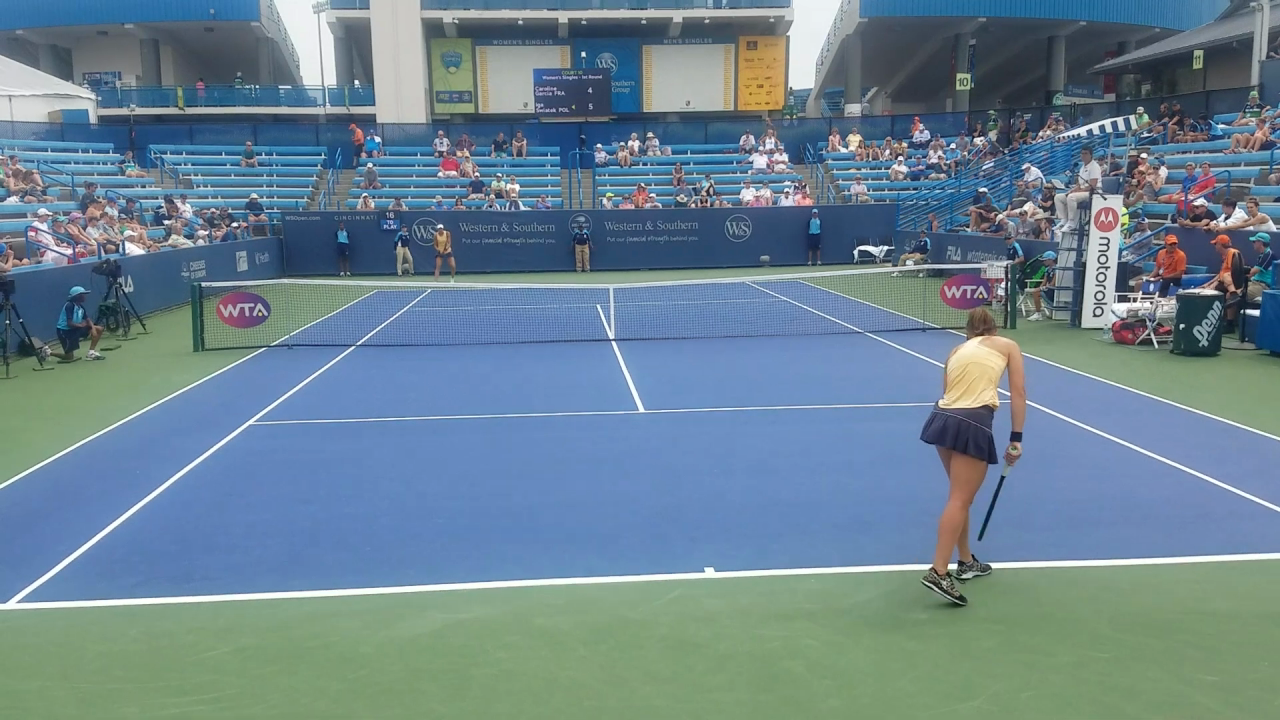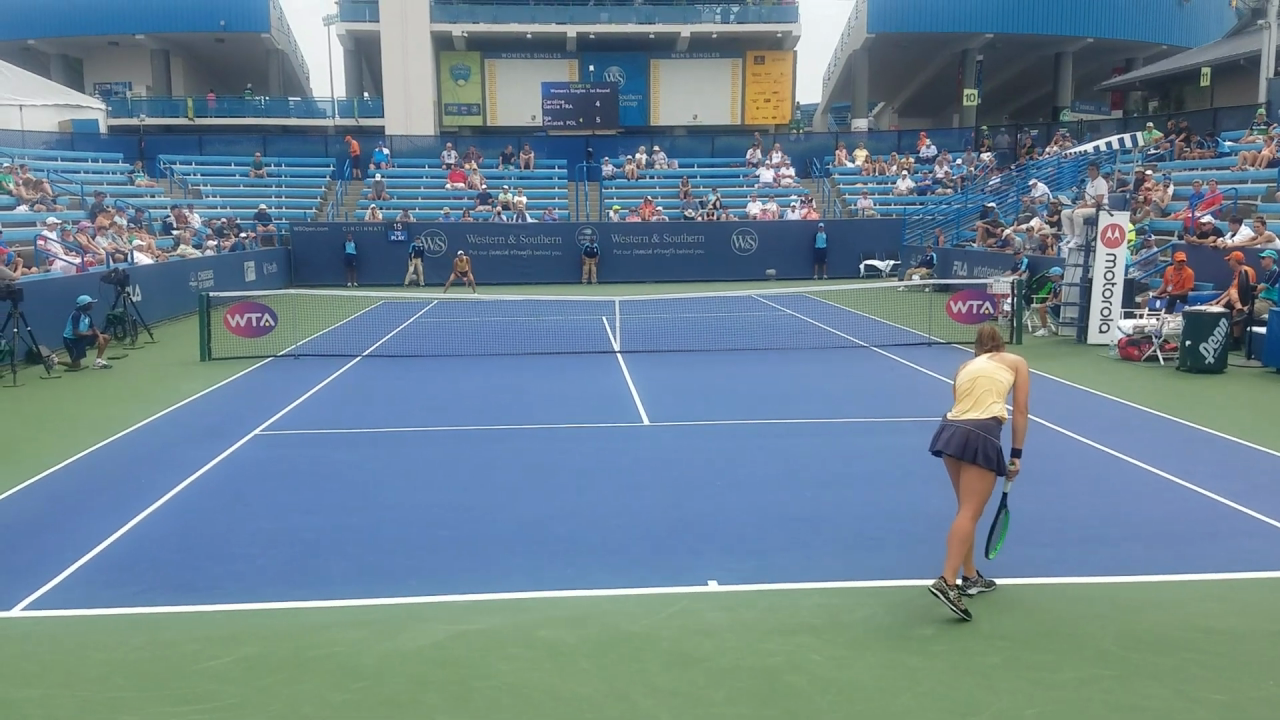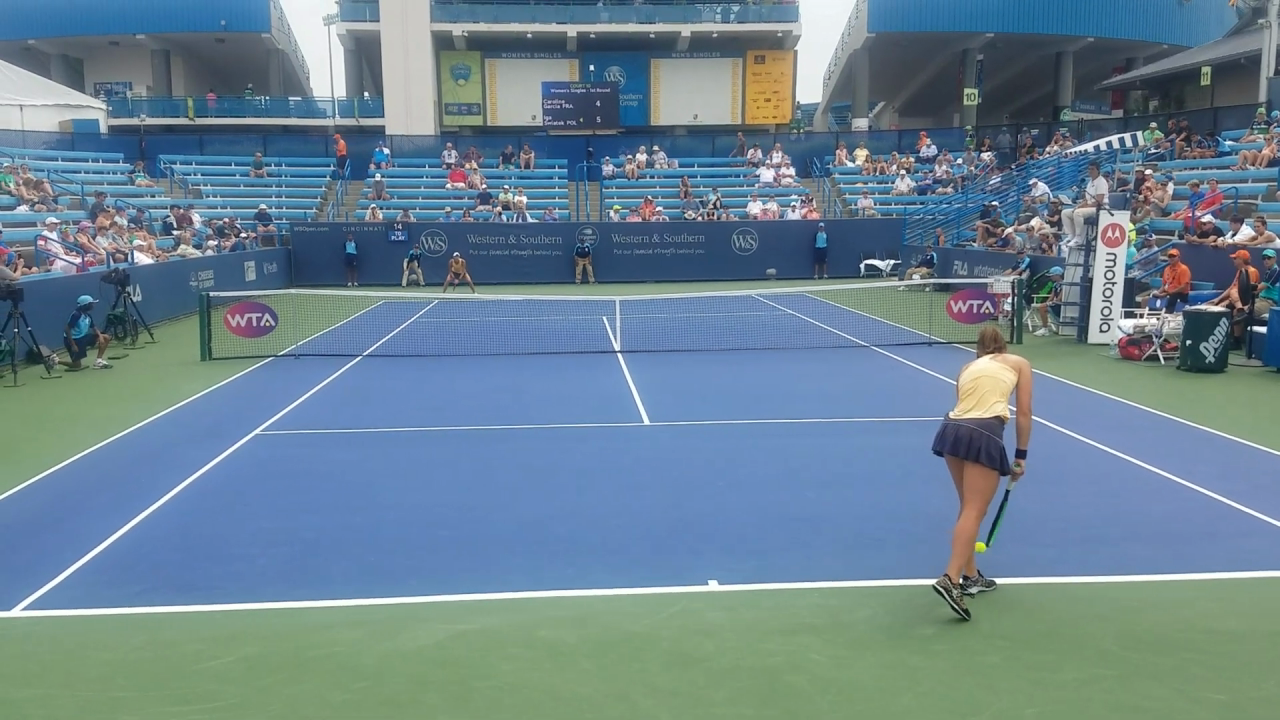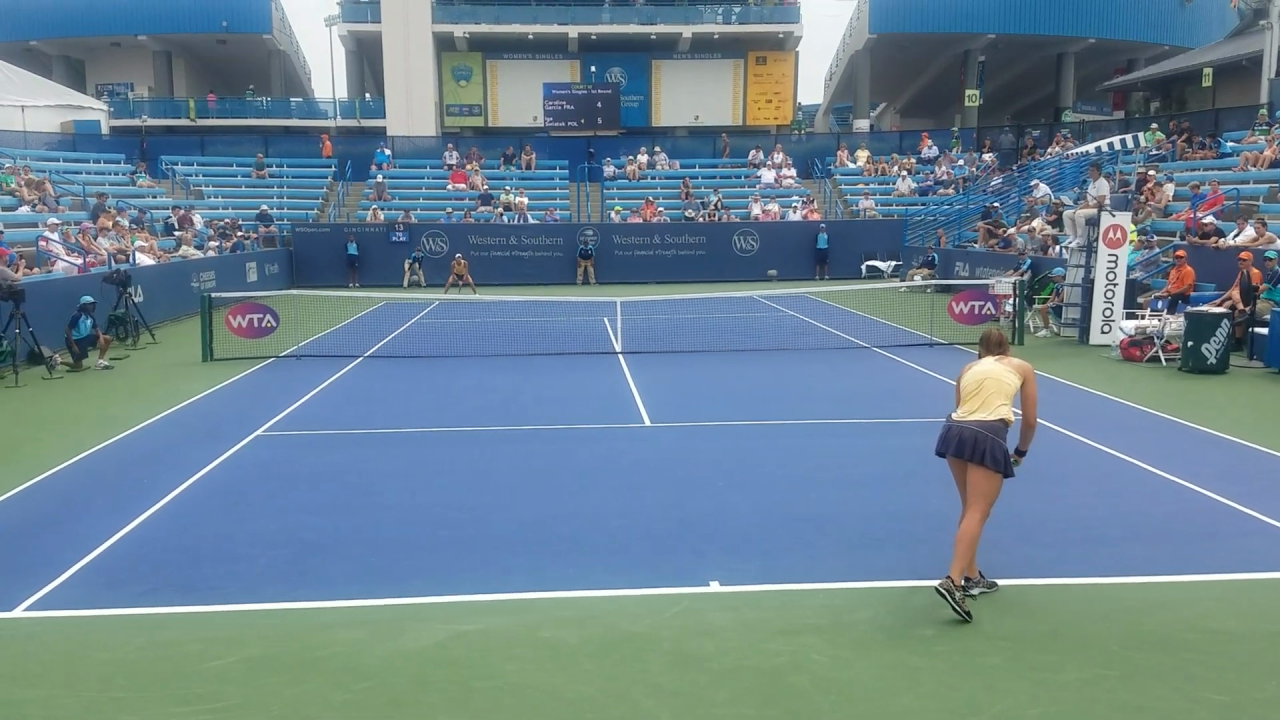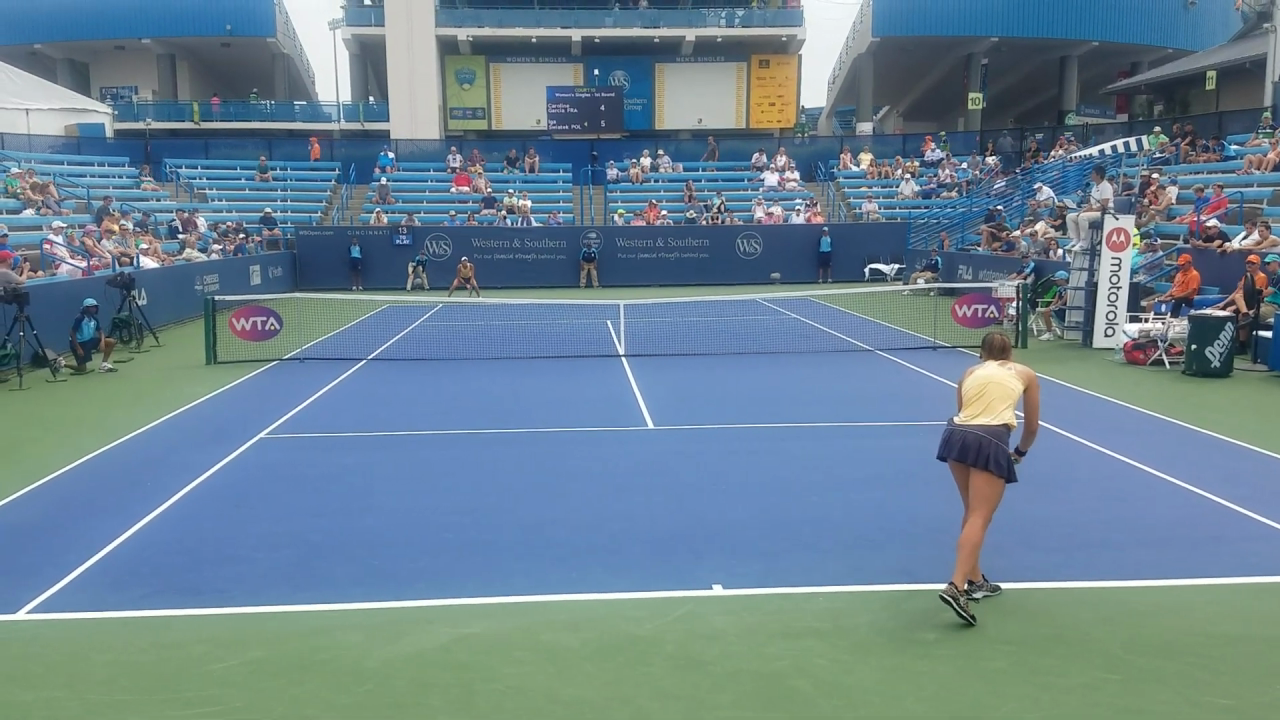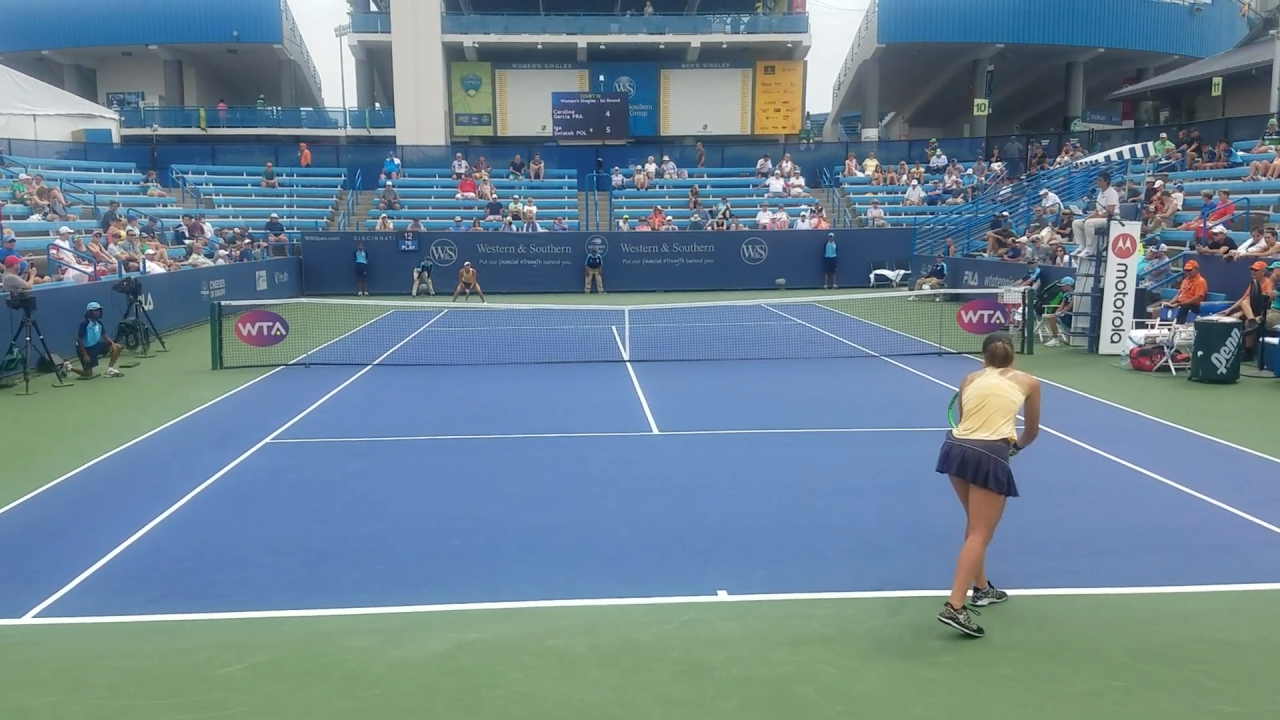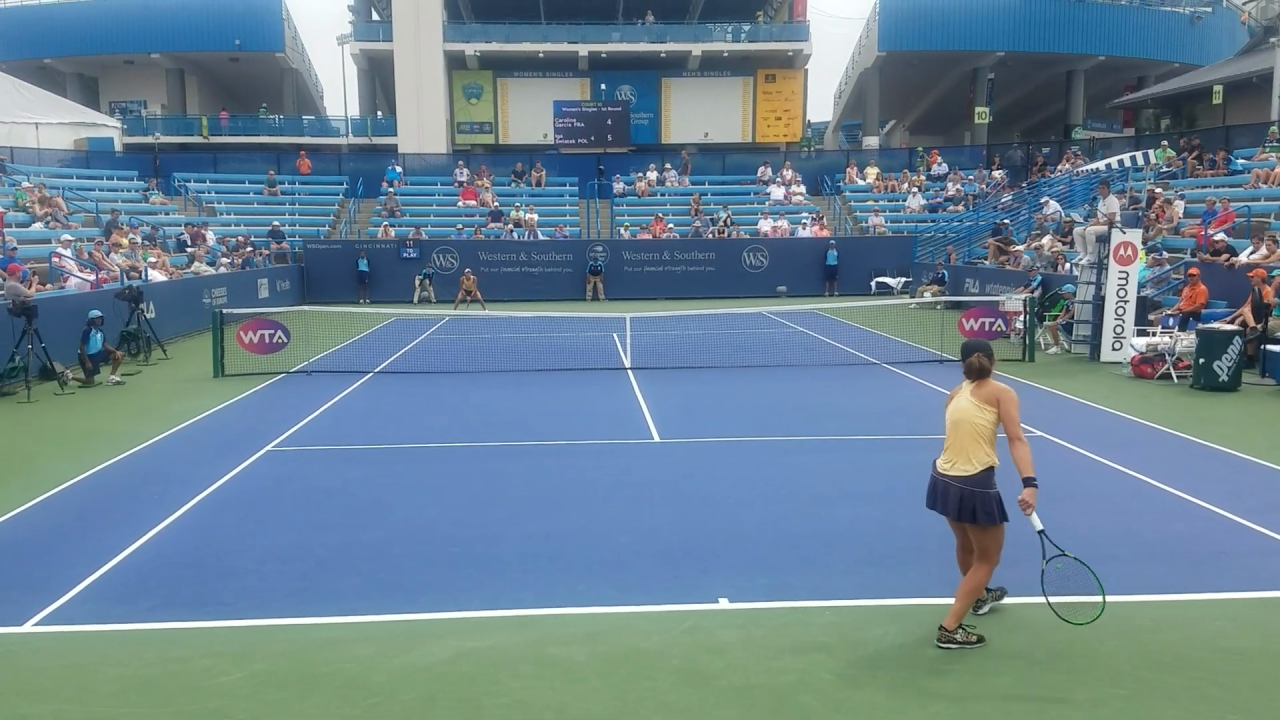
dt=0.7s
person 1, frame 1
left shoulder: (956, 351)
right shoulder: (1007, 345)
right elbow: (1018, 394)
right wrist: (1016, 438)
left hip: (941, 419)
right hip: (972, 423)
left knee: (961, 496)
right knee: (959, 500)
left ankle: (966, 562)
right ankle: (938, 572)
person 1, frame 2
left shoulder: (965, 367)
right shoulder: (1016, 361)
right elbow: (1020, 411)
right wrist: (1016, 454)
left hip: (949, 430)
right hip: (982, 434)
left knee: (967, 509)
right knee: (969, 513)
left ankle: (970, 578)
right ankle: (947, 582)
person 1, frame 3
left shoulder: (968, 367)
right shoulder: (1019, 363)
right elbow: (1024, 412)
right wrist: (1021, 456)
left hip: (951, 429)
right hip: (984, 433)
left knee: (969, 507)
right knee: (974, 512)
left ankle: (970, 577)
right ankle: (951, 579)
person 1, frame 4
left shoulder: (969, 368)
right shoulder: (1022, 367)
right elbow: (1030, 420)
right wrist: (1020, 452)
left hip: (954, 430)
right hip: (987, 436)
left knee: (971, 508)
right knee: (977, 513)
left ankle: (971, 577)
right ankle: (953, 581)
person 1, frame 5
left shoulder: (970, 372)
right shoulder: (1025, 373)
right elbow: (1031, 427)
right wrist: (1019, 452)
left hip: (955, 434)
right hip: (990, 441)
left knee: (972, 512)
right knee: (979, 519)
left ankle: (974, 580)
right ankle: (956, 587)
person 1, frame 6
left shoulder: (971, 379)
right shoulder: (1028, 382)
right elbow: (1031, 432)
right wrist: (1015, 445)
left hip: (955, 447)
right hip: (989, 456)
left knee: (975, 524)
right knee: (979, 535)
left ankle: (981, 587)
right ankle: (954, 607)
person 1, frame 7
left shoulder: (956, 394)
right shoulder: (1001, 393)
right elbow: (1017, 438)
right wrist: (1029, 482)
left hip: (942, 480)
right hip: (975, 485)
left knee: (966, 544)
right knee: (987, 560)
left ankle: (979, 596)
right ankle: (949, 628)
